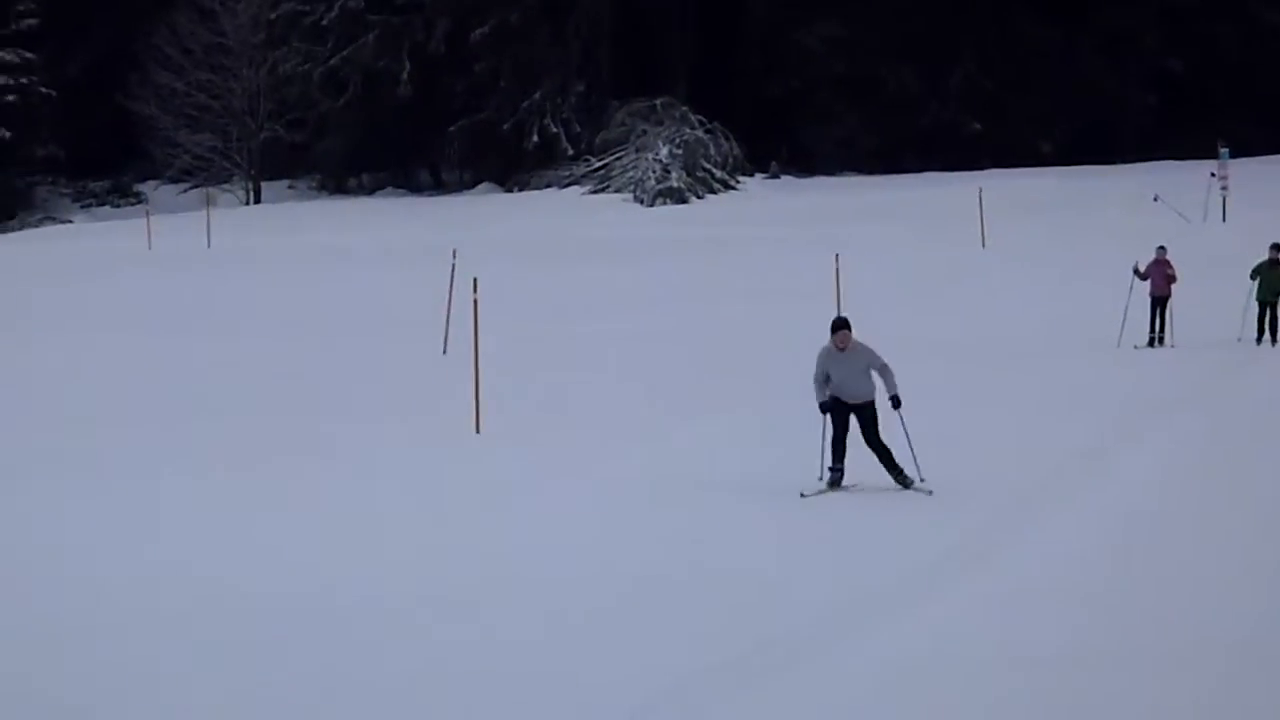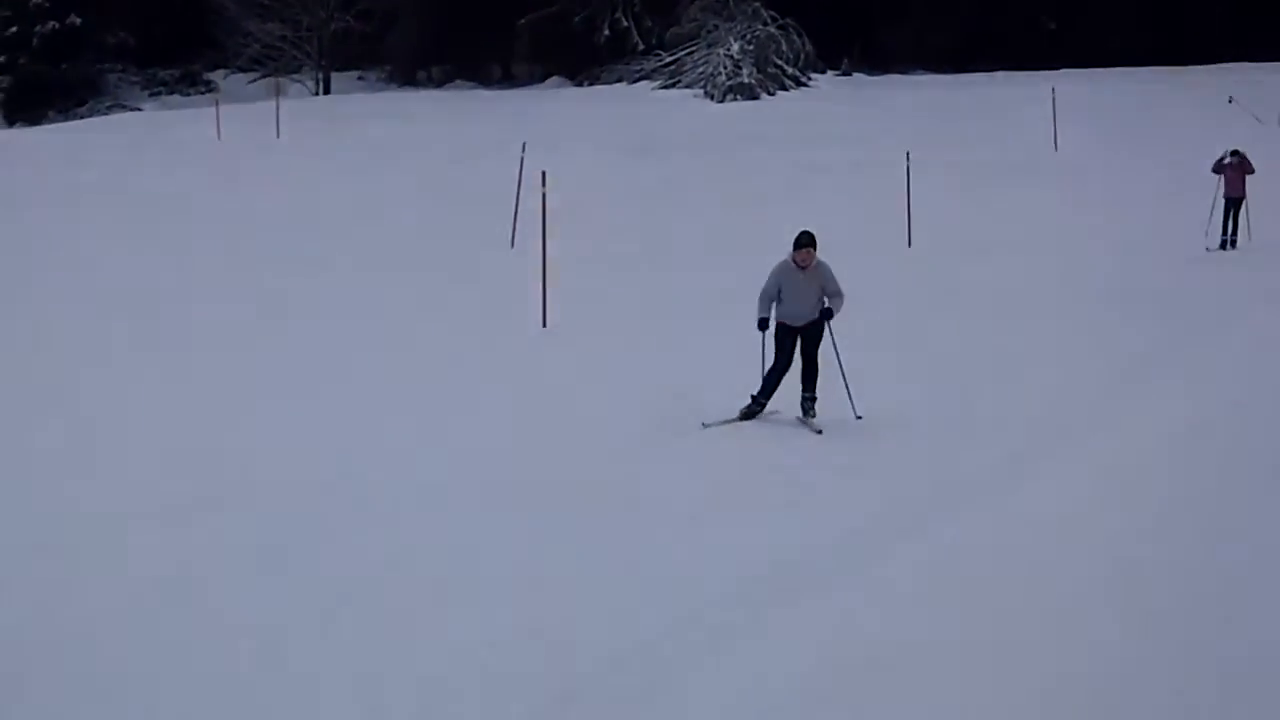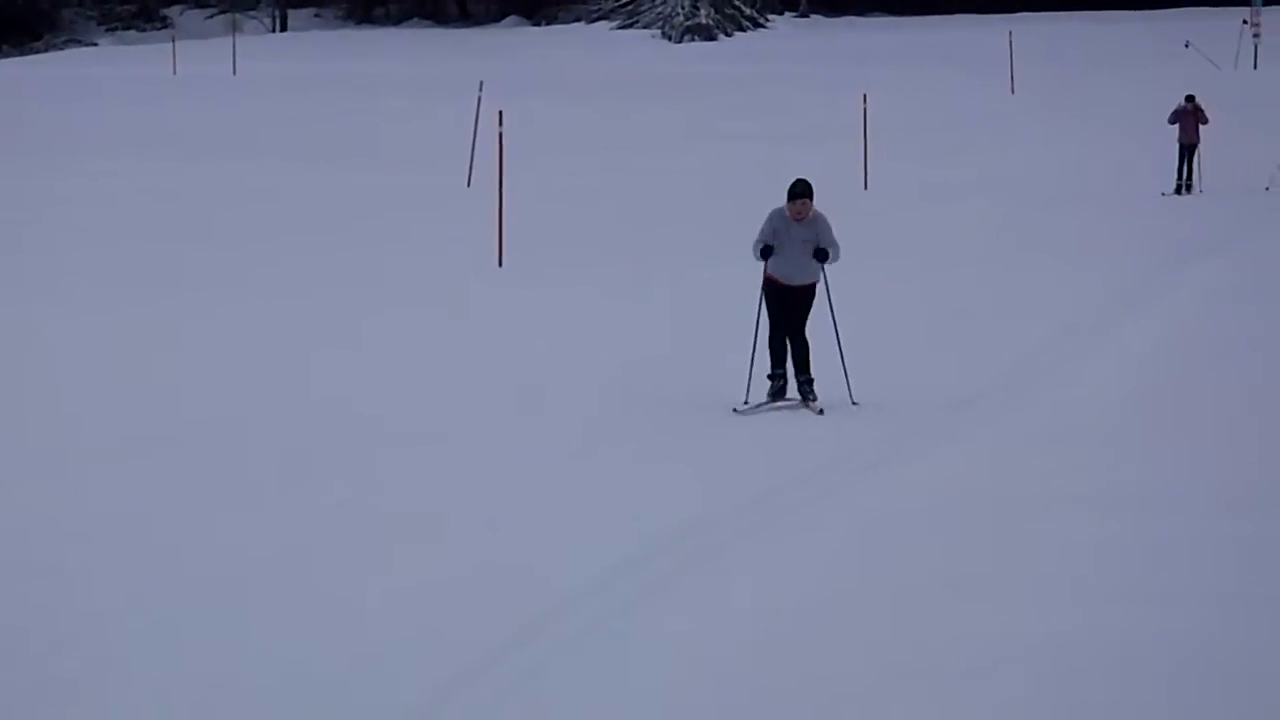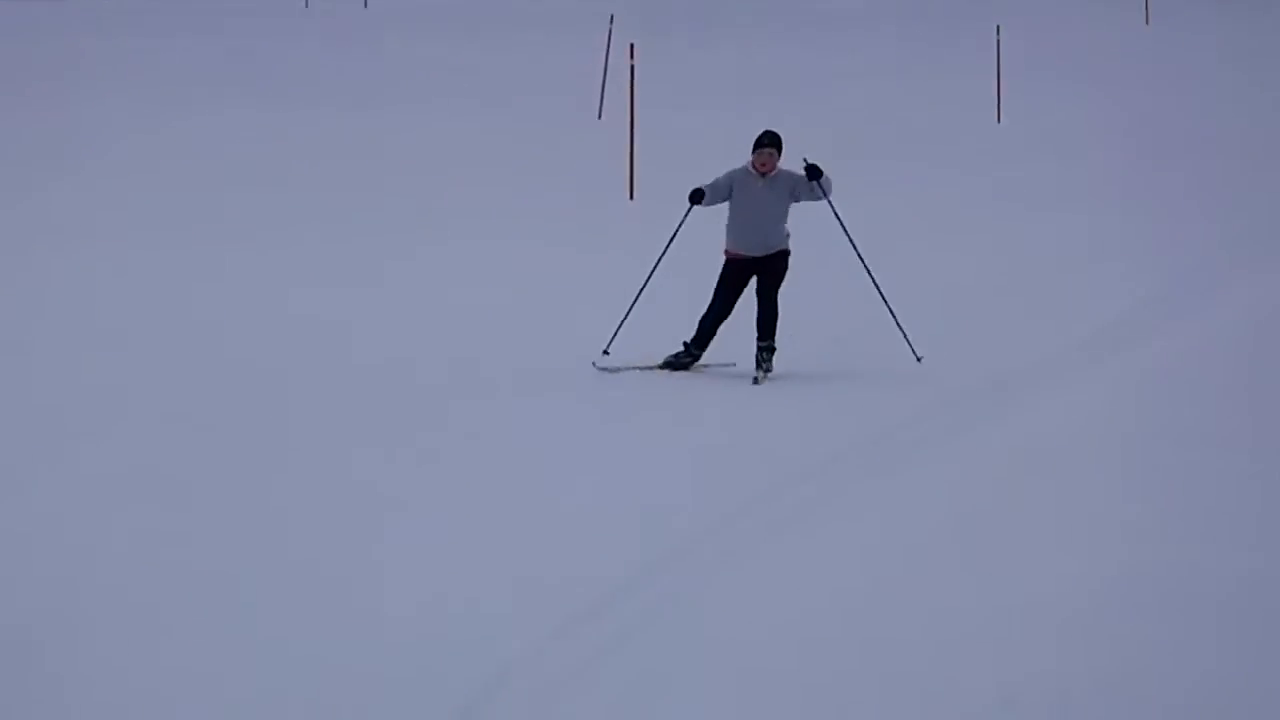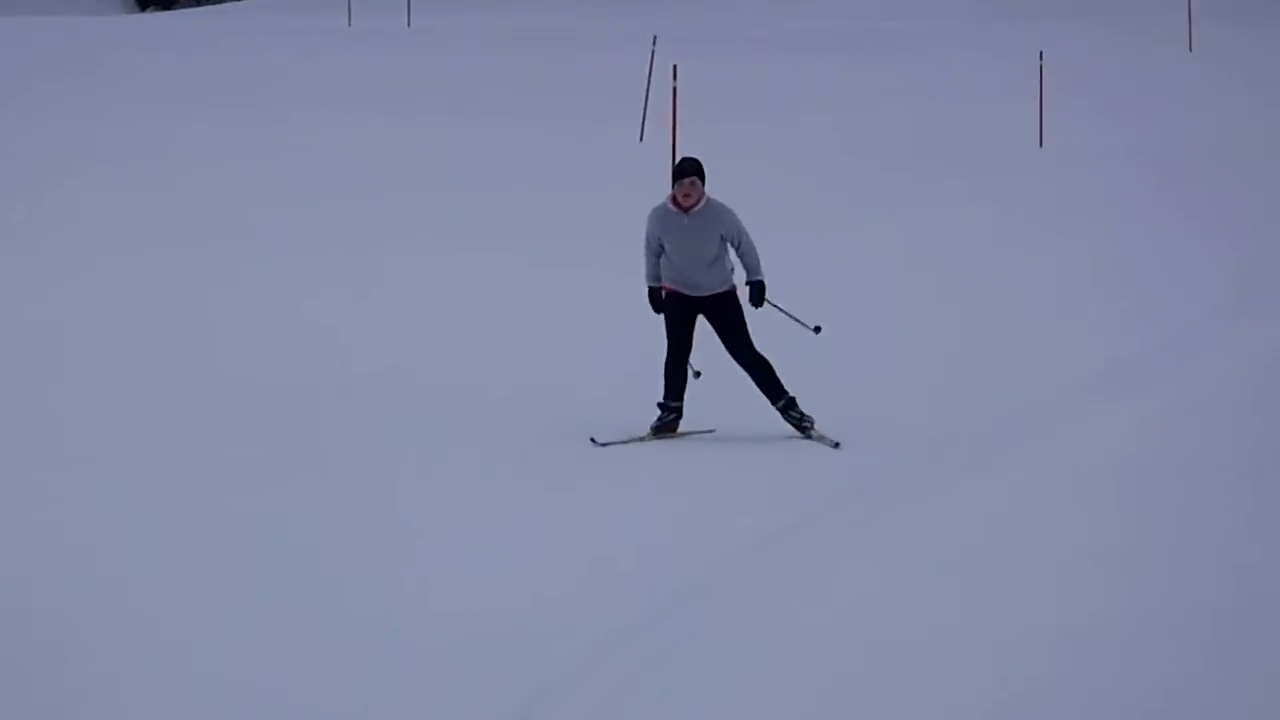
dt=1s
person 1, frame 1
left shoulder: (862, 350)
right shoulder: (825, 354)
left elbow: (883, 369)
right elbow: (819, 380)
left wrist: (893, 392)
right wrist: (821, 400)
left hip: (864, 400)
right hip: (837, 400)
left knee: (873, 440)
right knee: (840, 432)
person 1, frame 2
left shoulder: (823, 270)
right shoulder: (782, 269)
left elbow: (837, 295)
right elbow: (766, 296)
left wrist: (830, 309)
right wrist: (763, 317)
left hip: (814, 321)
right hip: (786, 322)
left knee: (810, 357)
right knee: (781, 364)
left ankle: (808, 401)
right ankle: (757, 403)
person 1, frame 3
left shoulder: (819, 221)
right shoulder: (776, 217)
left elbow: (834, 251)
right elbow: (757, 247)
left wrist: (826, 254)
right wrist: (764, 251)
left hip: (805, 285)
right hip: (775, 282)
left knee: (796, 331)
right knee: (777, 329)
left ankle: (805, 382)
right ankle: (778, 379)
person 1, frame 4
left shoulder: (789, 181)
right shoulder: (738, 177)
left elbow: (823, 191)
right elbow: (713, 193)
left wrist: (817, 177)
right wrist: (700, 194)
left hip: (775, 254)
right hip: (738, 255)
left knee: (766, 296)
right knee: (719, 307)
left ankle: (765, 352)
right ankle: (691, 351)
person 1, frame 5
left shoulder: (719, 213)
right shoulder: (659, 215)
left elbow: (745, 244)
right elbow: (654, 249)
left wrist: (756, 280)
right wrist: (653, 284)
left hip: (720, 294)
right hip: (678, 295)
left knee: (744, 352)
right knee: (678, 350)
